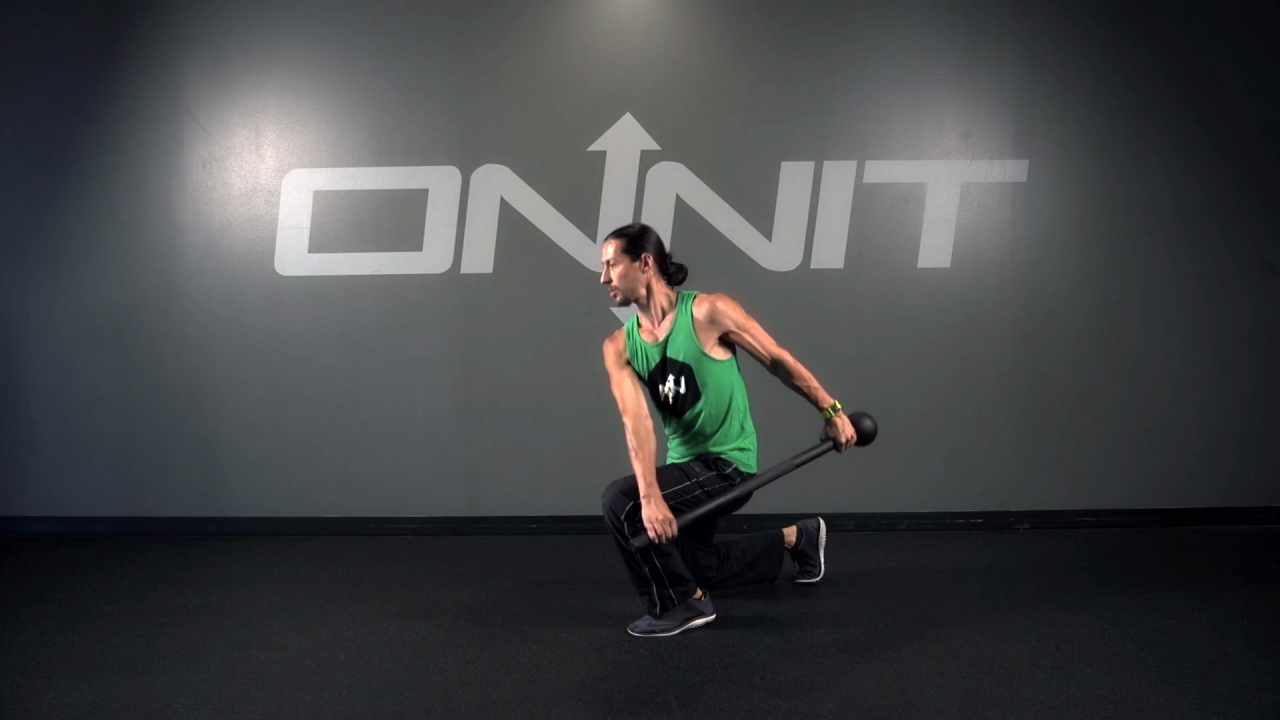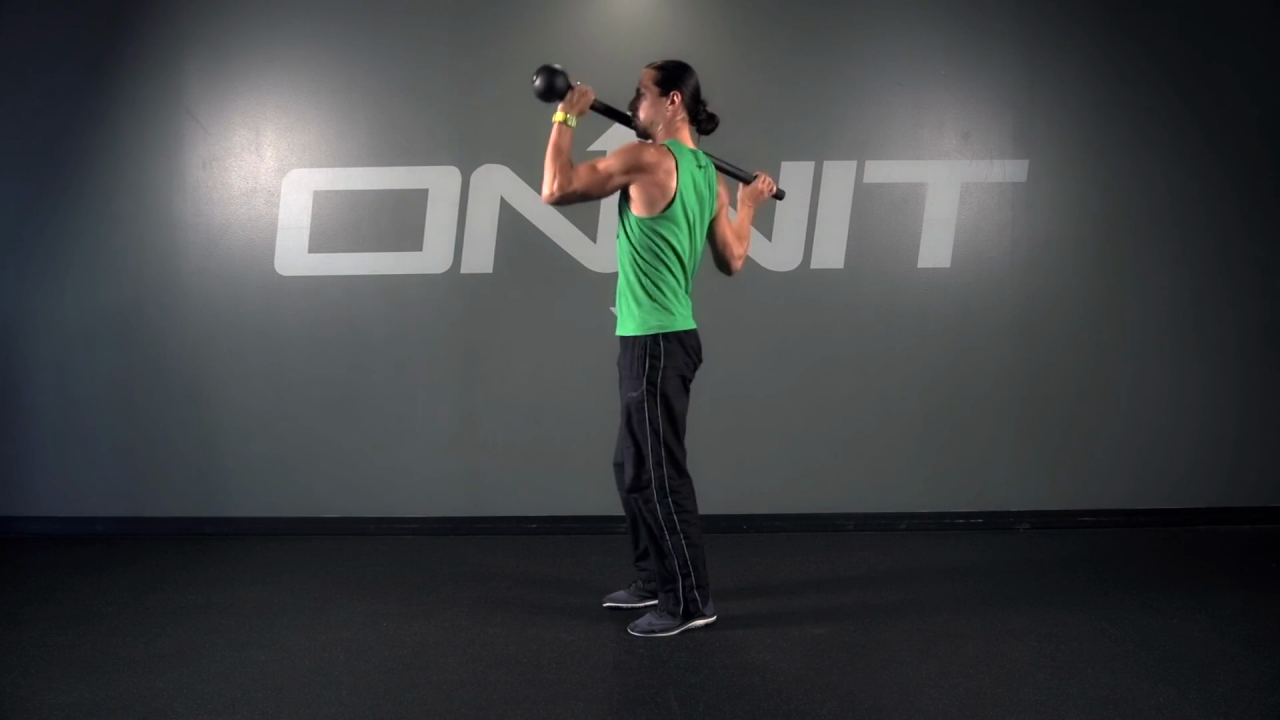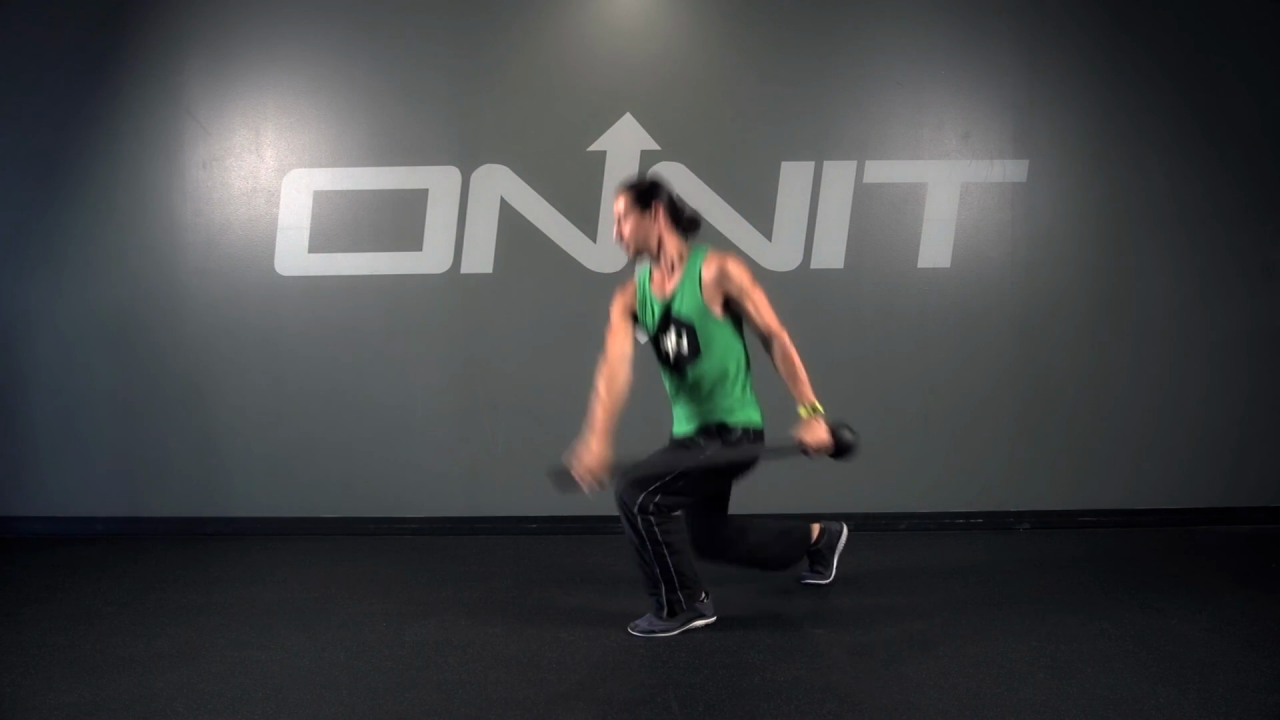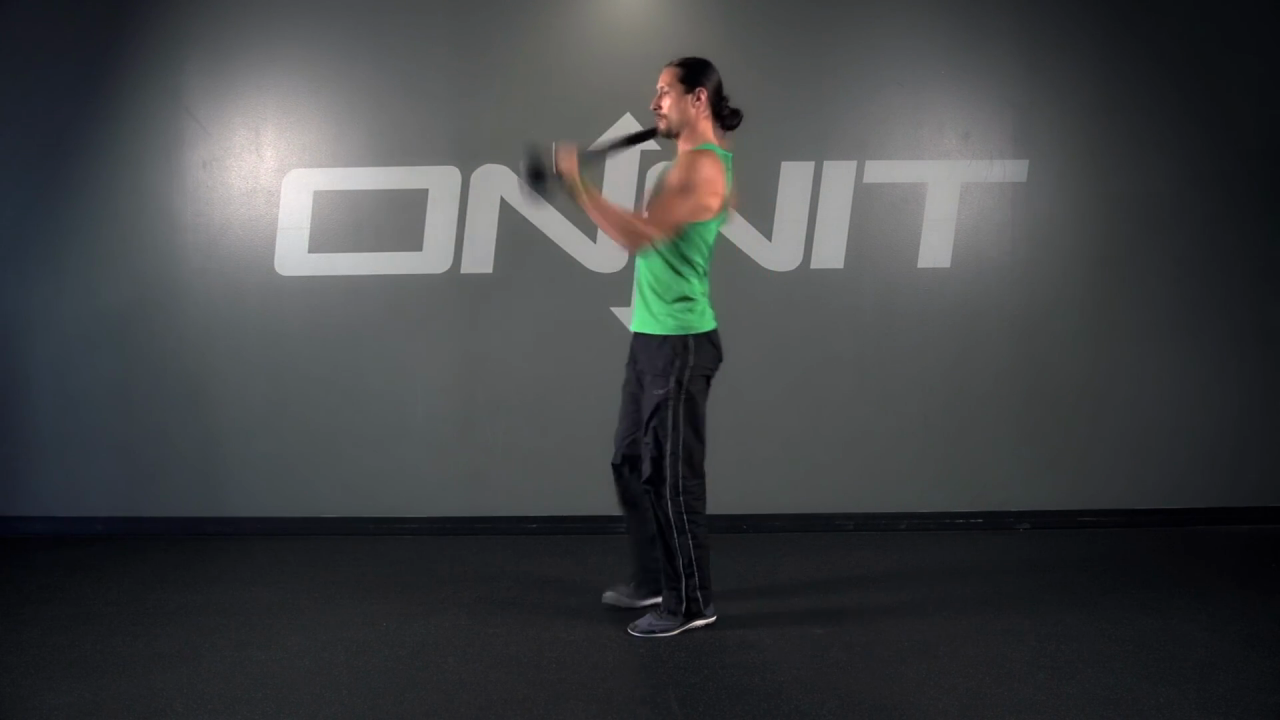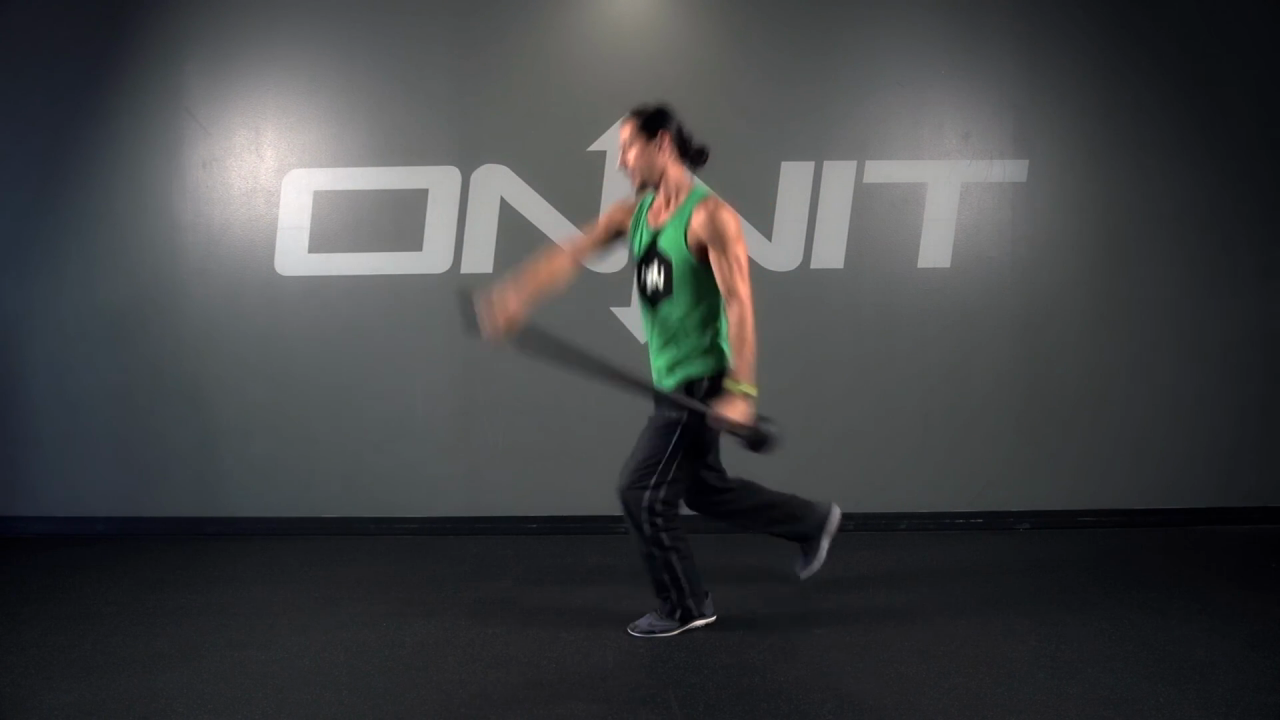
dt=1s
person 1, frame 1
left shoulder: (708, 311)
right shoulder: (618, 346)
left elbow: (778, 360)
right elbow: (636, 420)
left wrist: (832, 411)
right wrist: (651, 495)
left hip: (727, 464)
right hip: (685, 462)
left knee: (620, 502)
right knee: (698, 565)
left ankle: (680, 603)
right ankle: (798, 539)
person 1, frame 2
left shoulder: (648, 158)
right shoulder: (707, 175)
left elbow: (555, 189)
right elbow: (732, 261)
left wrist: (564, 118)
right wrist: (749, 203)
left hip: (655, 342)
right hip: (654, 338)
left knee: (657, 475)
right knee: (634, 470)
left ankle: (690, 601)
right ankle: (656, 578)
person 1, frame 3
left shoulder: (718, 272)
right shoulder: (631, 296)
left elbow: (776, 338)
right elbow: (616, 370)
left wrist: (810, 413)
right wrist: (597, 438)
left hip: (731, 431)
right hip: (690, 431)
left knee: (638, 495)
right knee: (711, 538)
left ankle: (682, 605)
right ankle: (818, 539)
person 1, frame 4
left shoulder: (700, 167)
right shoulder: (694, 159)
left elbow: (637, 233)
left wrist: (576, 183)
left hip: (681, 343)
right hip: (650, 338)
left knee: (666, 475)
right knee: (631, 464)
left ankle: (690, 601)
right ankle: (655, 577)
person 1, frame 5
left shoulder: (709, 214)
right shoulder: (635, 210)
left elbow: (739, 305)
right elbow: (571, 254)
left wrist: (740, 390)
right wrist: (518, 293)
left hip: (703, 382)
right hip: (674, 380)
left knee: (643, 490)
right knee: (702, 487)
left ankle: (686, 605)
right ankle: (811, 521)
